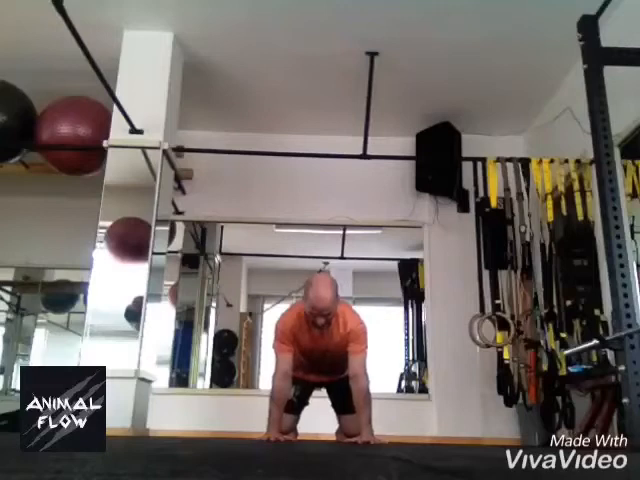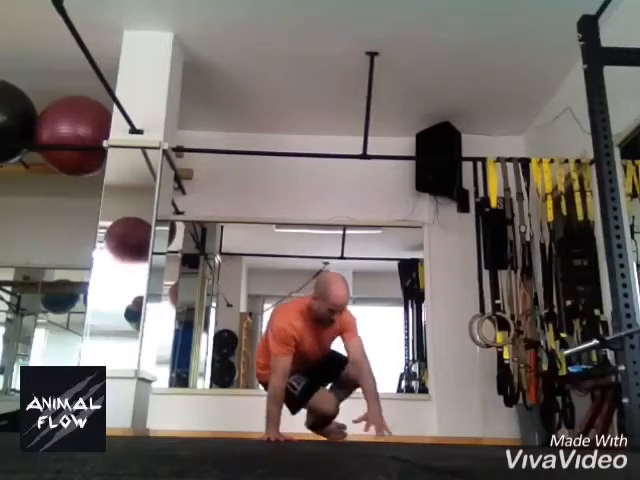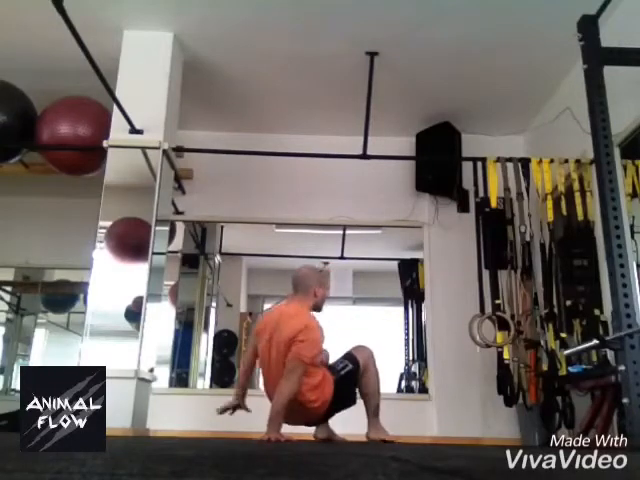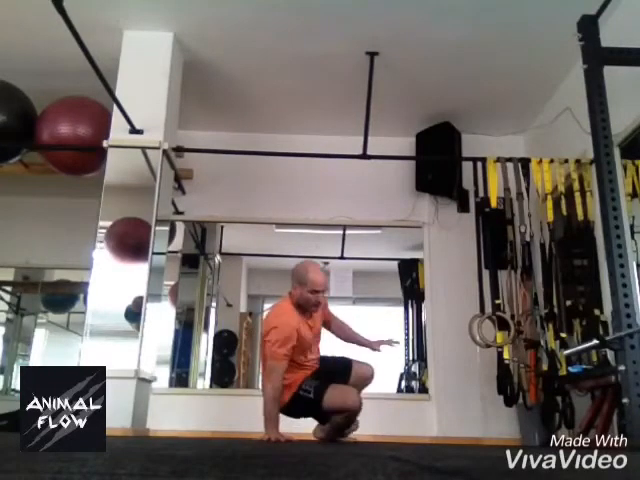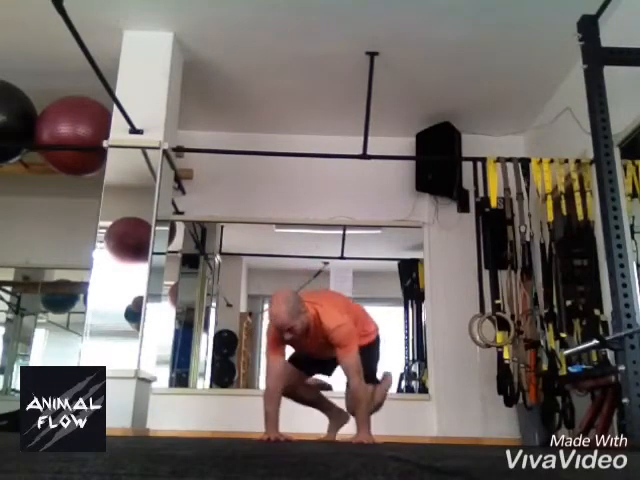
dt=0.7s
person 1, frame 1
left shoulder: (353, 324)
right shoulder: (288, 322)
left elbow: (358, 376)
right elbow: (282, 375)
left wrist: (366, 430)
right wrist: (273, 429)
left hip: (340, 373)
right hip: (301, 372)
left knee: (354, 432)
right knee: (283, 430)
left ankle: (342, 432)
right ankle: (291, 433)
person 1, frame 2
left shoulder: (343, 317)
right shoulder: (287, 320)
left elbow: (359, 362)
right elbow: (278, 378)
left wrist: (374, 409)
right wrist: (272, 430)
right hip: (274, 370)
left knee: (355, 375)
right knee: (328, 407)
left ankle: (320, 418)
right ankle: (316, 423)
person 1, frame 3
left shoulder: (268, 316)
right shoulder: (308, 326)
left elbow: (248, 360)
right elbow: (290, 380)
left wrist: (239, 397)
right wrist: (273, 429)
left hip: (292, 410)
right hip: (313, 406)
right knee: (364, 354)
left ankle: (323, 428)
right ankle: (374, 428)
person 1, frame 4
left shoulder: (316, 305)
right shoulder: (282, 322)
left elbow: (333, 323)
right elbow: (273, 378)
left wrist: (369, 344)
right wrist: (272, 430)
left hip: (311, 367)
right hip: (291, 389)
left knee: (366, 373)
right knee: (352, 401)
left ankle: (331, 424)
right ankle: (327, 431)
person 1, frame 5
left shoulder: (335, 321)
right shoulder: (279, 323)
left elbow: (355, 379)
right elbow: (274, 378)
left wrist: (363, 432)
right wrist: (271, 429)
left hip: (361, 339)
left knee: (357, 408)
right knee: (284, 384)
left ankle: (382, 385)
right ankle: (335, 414)
